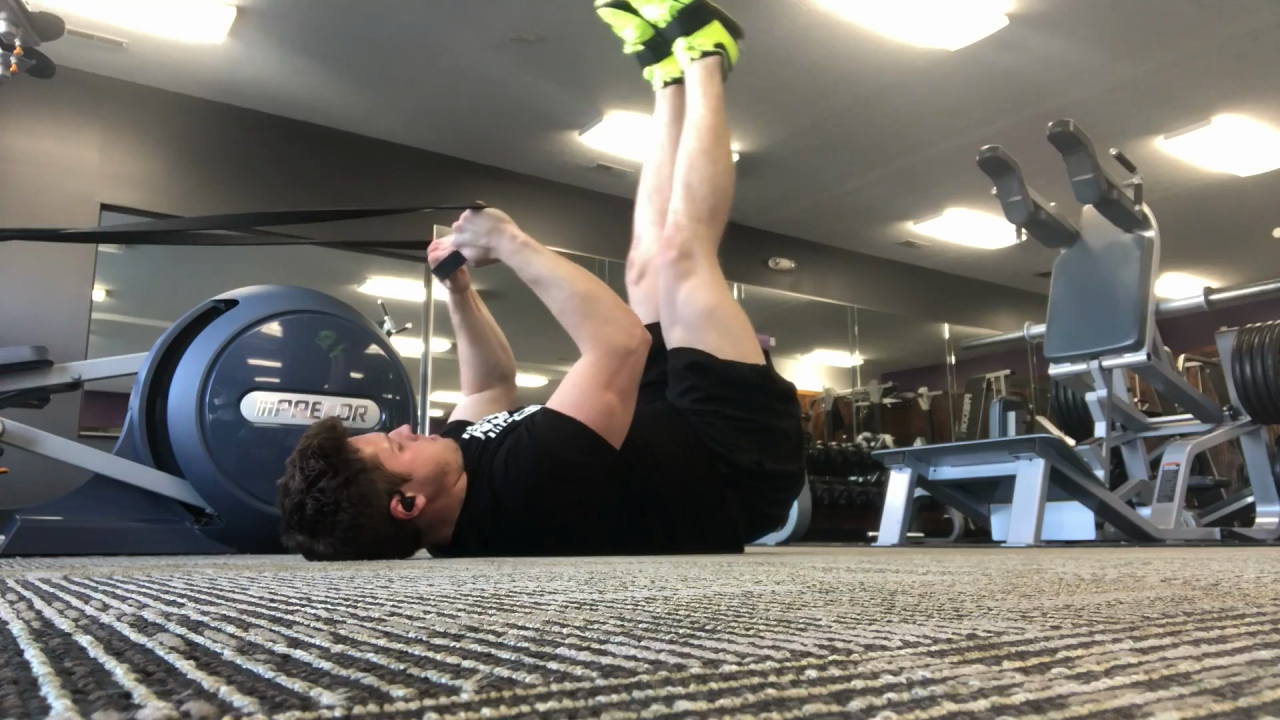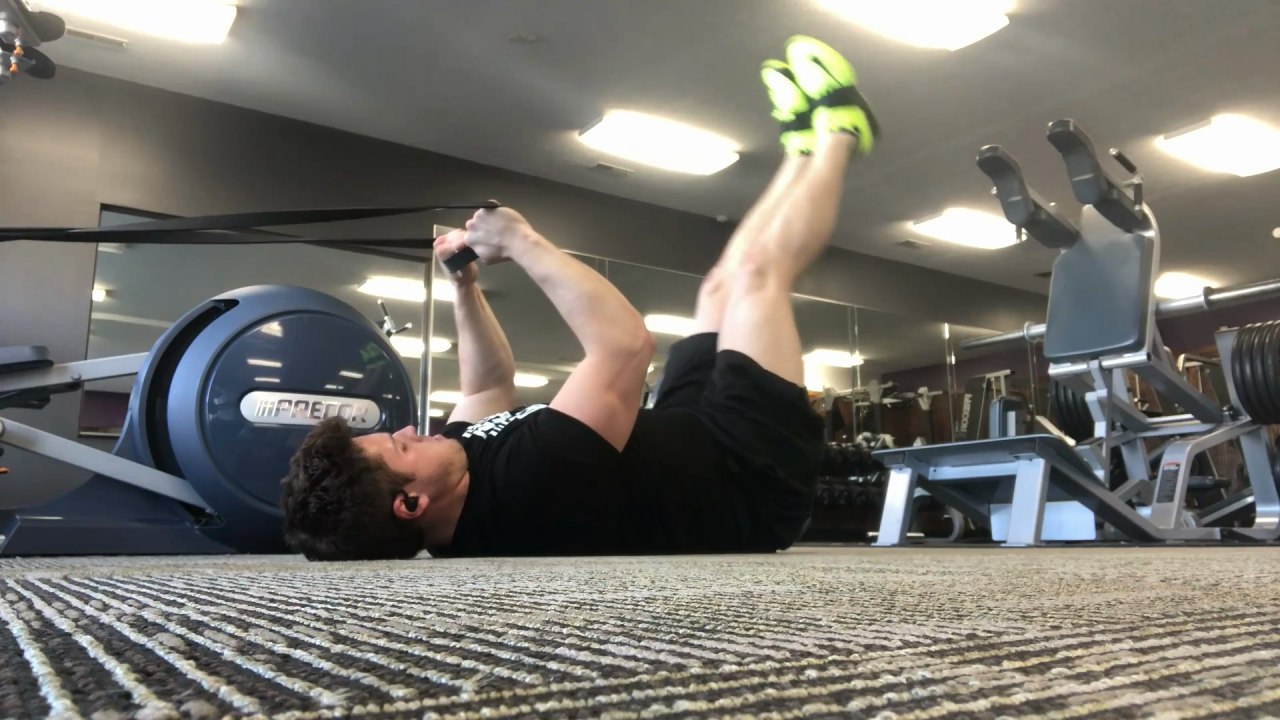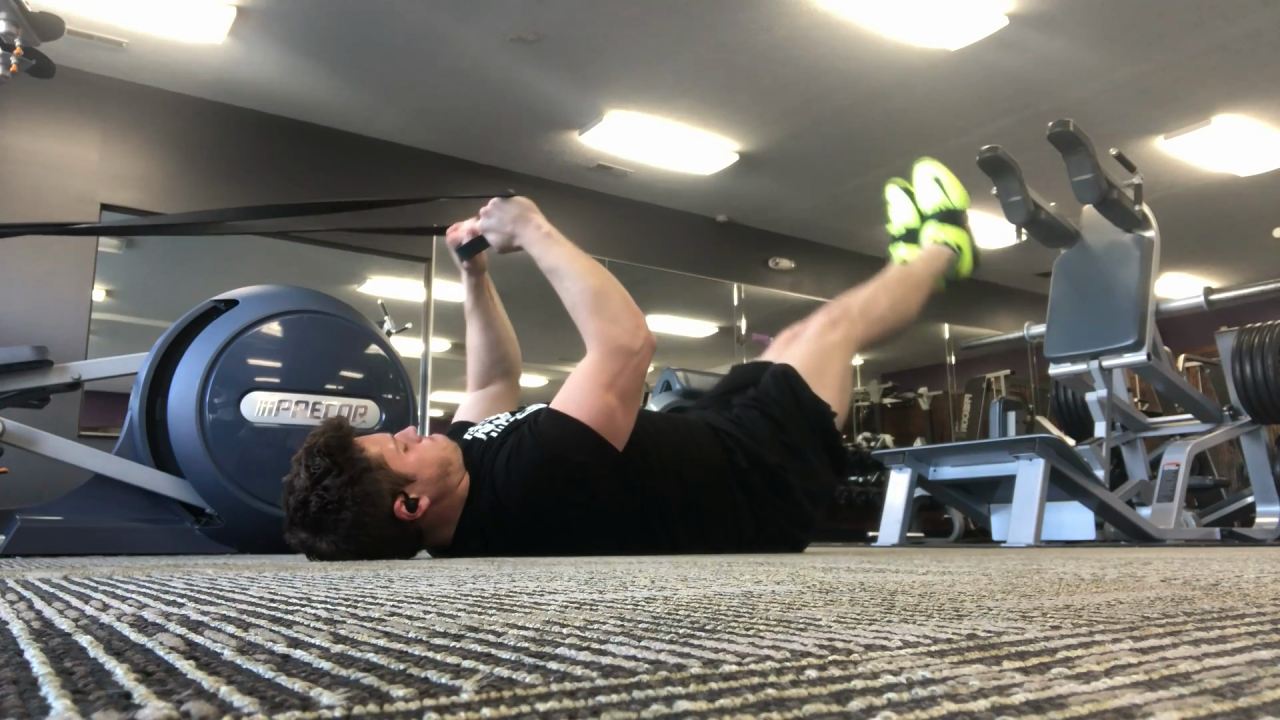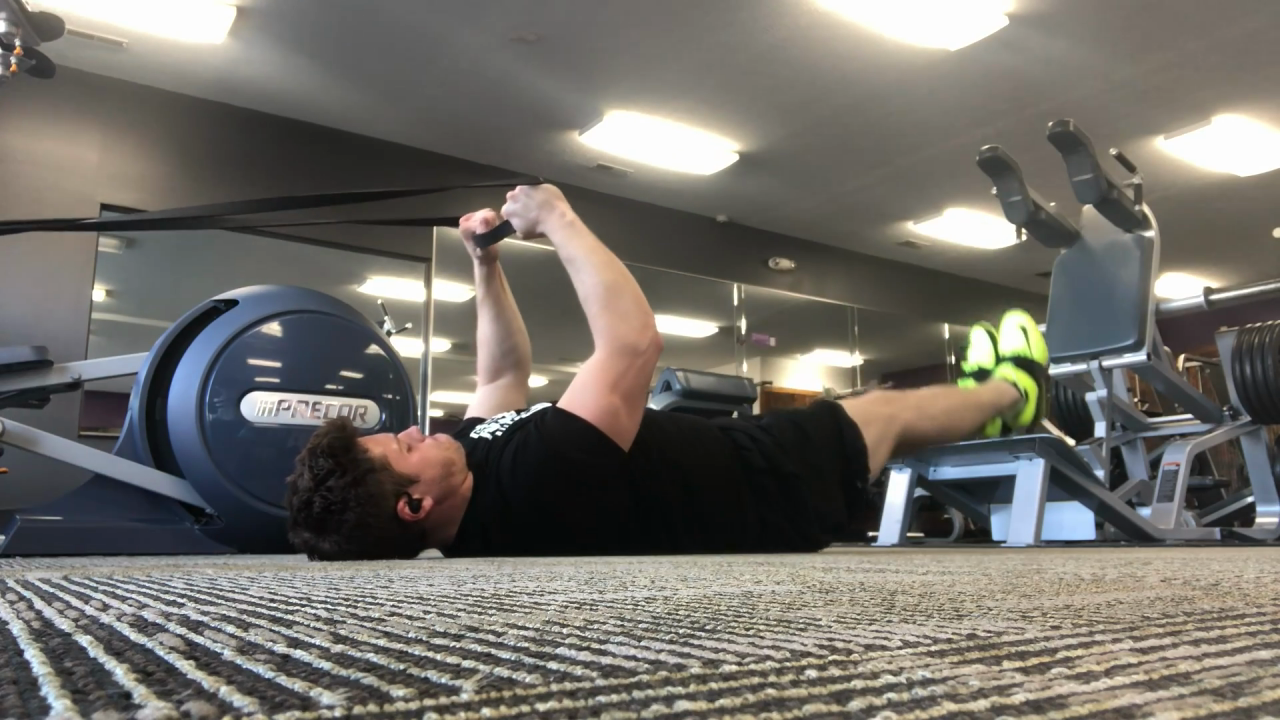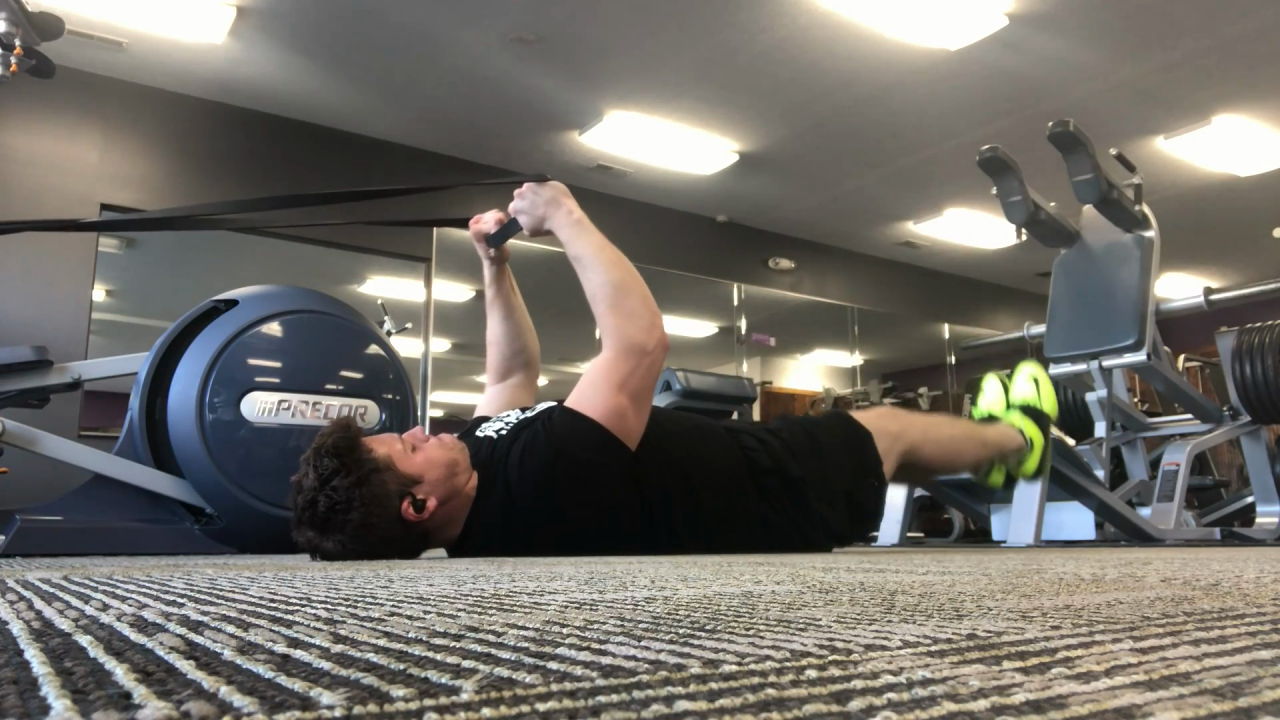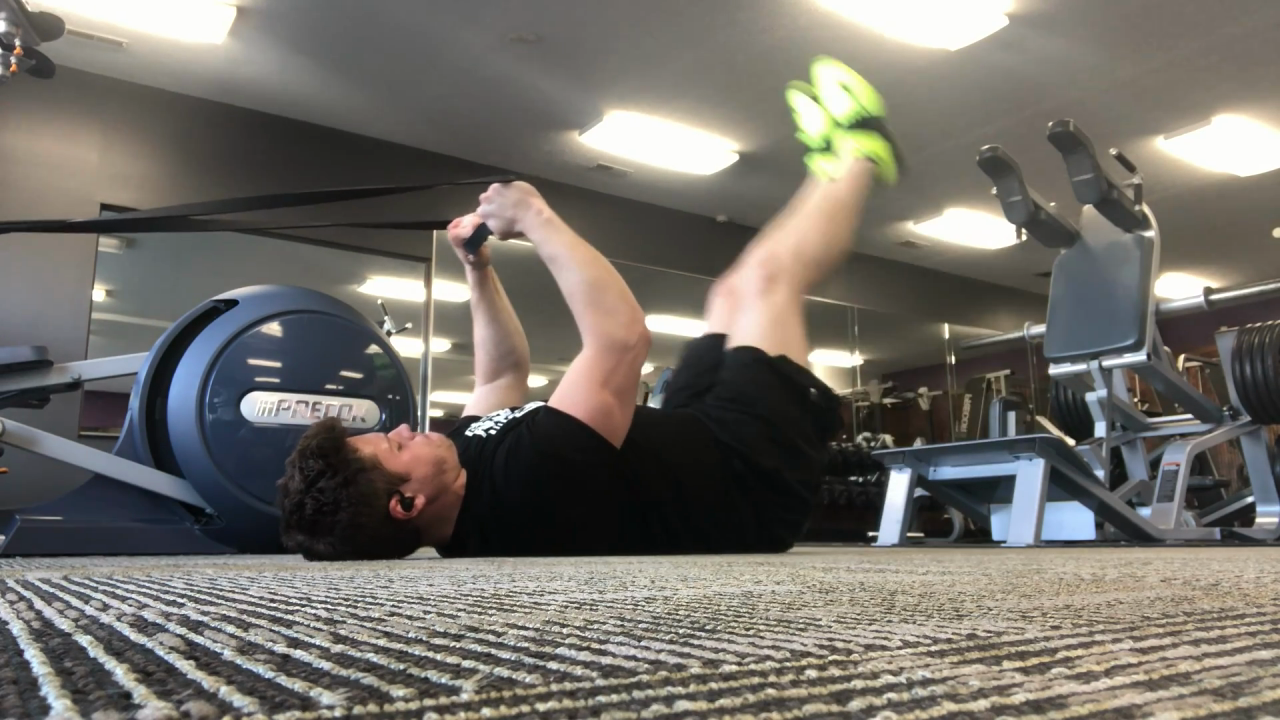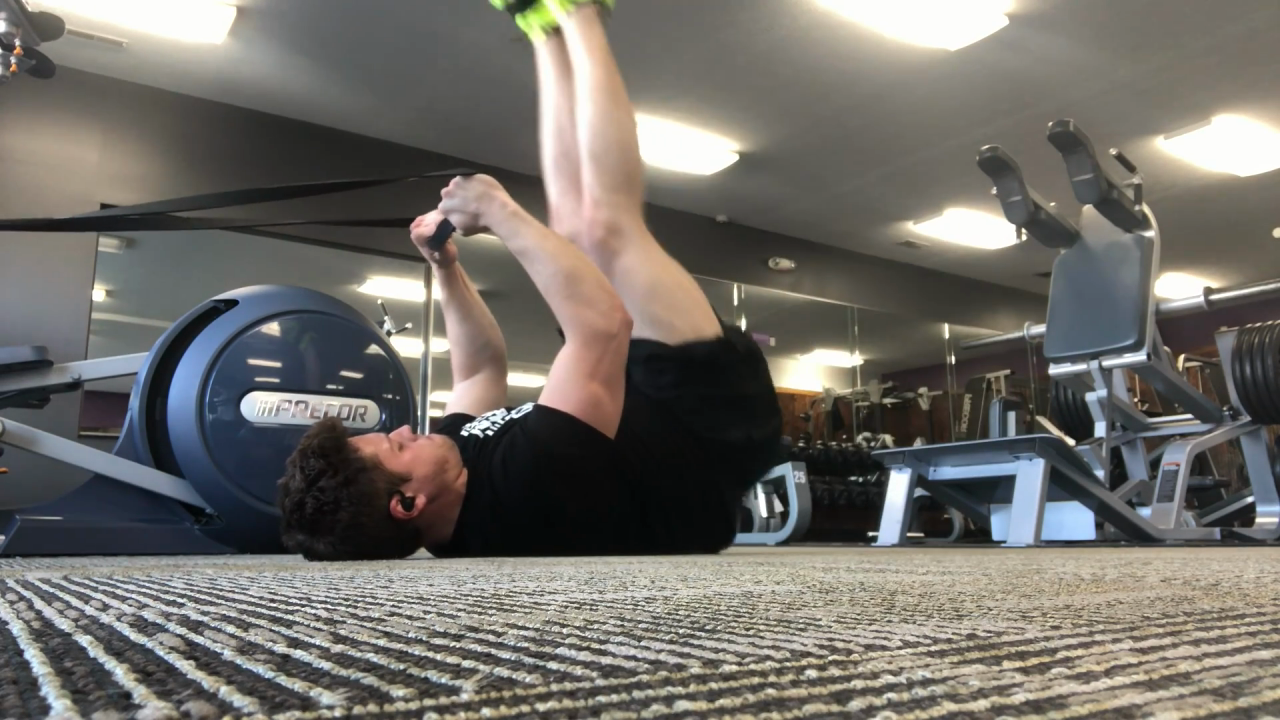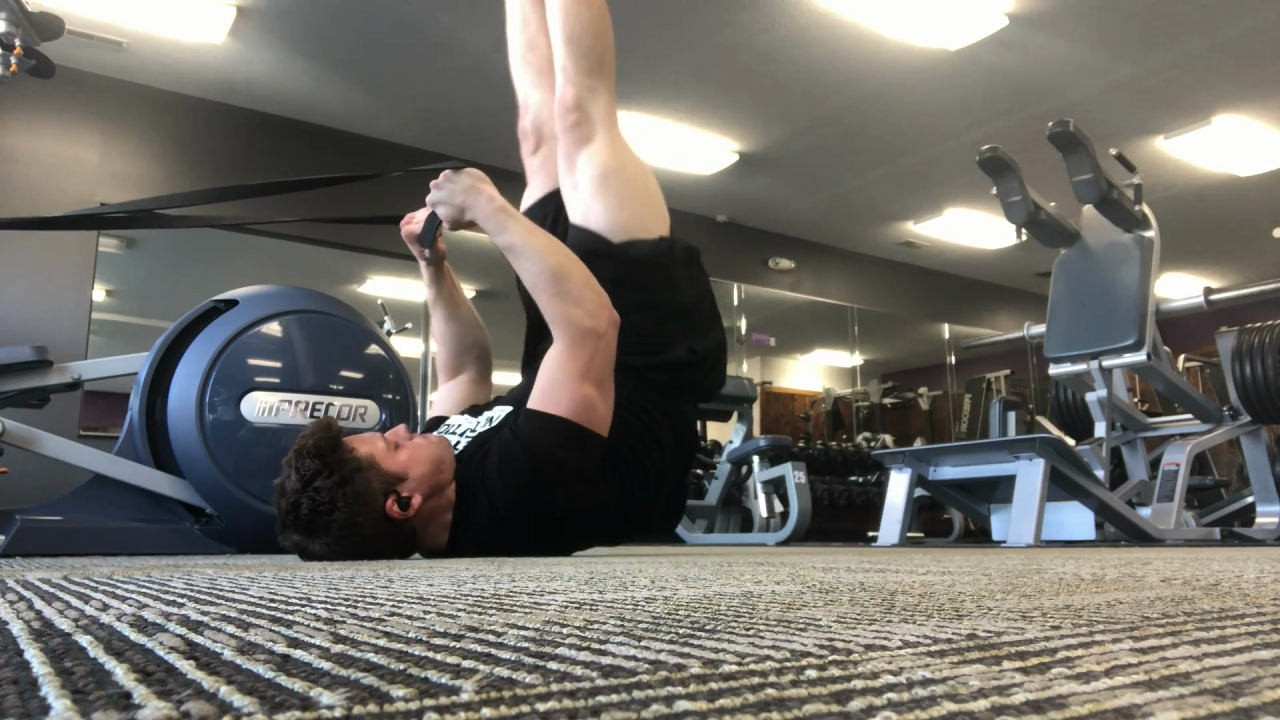
dt=0.5s
person 1, frame 1
left shoulder: (461, 495)
right shoulder: (528, 483)
left elbow: (492, 385)
right elbow: (622, 342)
left wrist: (458, 287)
right wrist: (511, 244)
left hip: (669, 437)
right hip: (740, 465)
right knee: (679, 252)
left ankle: (671, 72)
right ankle: (702, 56)
person 1, frame 2
left shoulder: (468, 462)
right shoulder: (530, 483)
left elbow: (490, 386)
right elbow: (624, 345)
left wrist: (464, 285)
right wrist: (522, 244)
left hip: (691, 450)
right hip: (748, 470)
left knee: (723, 288)
right knee: (757, 271)
left ankle: (807, 145)
right ankle: (835, 131)
person 1, frame 3
left shoulder: (468, 458)
right shoulder: (532, 480)
left elbow: (496, 381)
right elbow: (626, 344)
left wrist: (474, 273)
right wrist: (532, 233)
left hip: (705, 452)
right hip: (752, 480)
left knee: (792, 343)
right knee: (833, 324)
left ankle: (919, 257)
right ankle: (939, 251)
person 1, frame 4
left shoulder: (477, 459)
right shoulder: (538, 483)
left elbow: (506, 373)
right elbow: (633, 343)
left wrist: (486, 265)
right wrist: (558, 221)
left hip: (719, 461)
right hip: (762, 488)
left knee: (873, 411)
right knee: (883, 410)
left ankle: (985, 392)
right ankle: (1006, 389)
person 1, frame 5
left shoulder: (479, 459)
right shoulder: (544, 484)
left elbow: (513, 376)
right elbow: (639, 343)
left wrist: (494, 265)
right wrist: (566, 217)
left hip: (725, 460)
right hip: (765, 489)
left knee: (869, 416)
right knee: (890, 420)
left ankle: (996, 438)
right ankle: (1010, 440)
person 1, frame 6
left shoulder: (471, 472)
right shoulder: (530, 481)
left elbow: (503, 376)
right elbow: (621, 337)
left wrist: (477, 269)
right wrist: (535, 220)
left hip: (689, 448)
right hip: (747, 475)
left knee: (731, 297)
right knee: (762, 282)
left ankle: (836, 167)
right ankle: (854, 156)
person 1, frame 7
left shoulder: (459, 494)
right shoulder: (529, 484)
left elbow: (481, 368)
right elbow: (604, 324)
left wrist: (444, 268)
right wrist: (500, 213)
left hip: (654, 415)
right hip: (712, 424)
right knee: (607, 233)
person 1, frame 8
right shoulder: (520, 490)
left elbow: (465, 370)
right elbow: (593, 324)
left wrist: (433, 265)
right wrist: (488, 209)
left hip: (589, 367)
right hip: (655, 361)
left knee: (541, 125)
